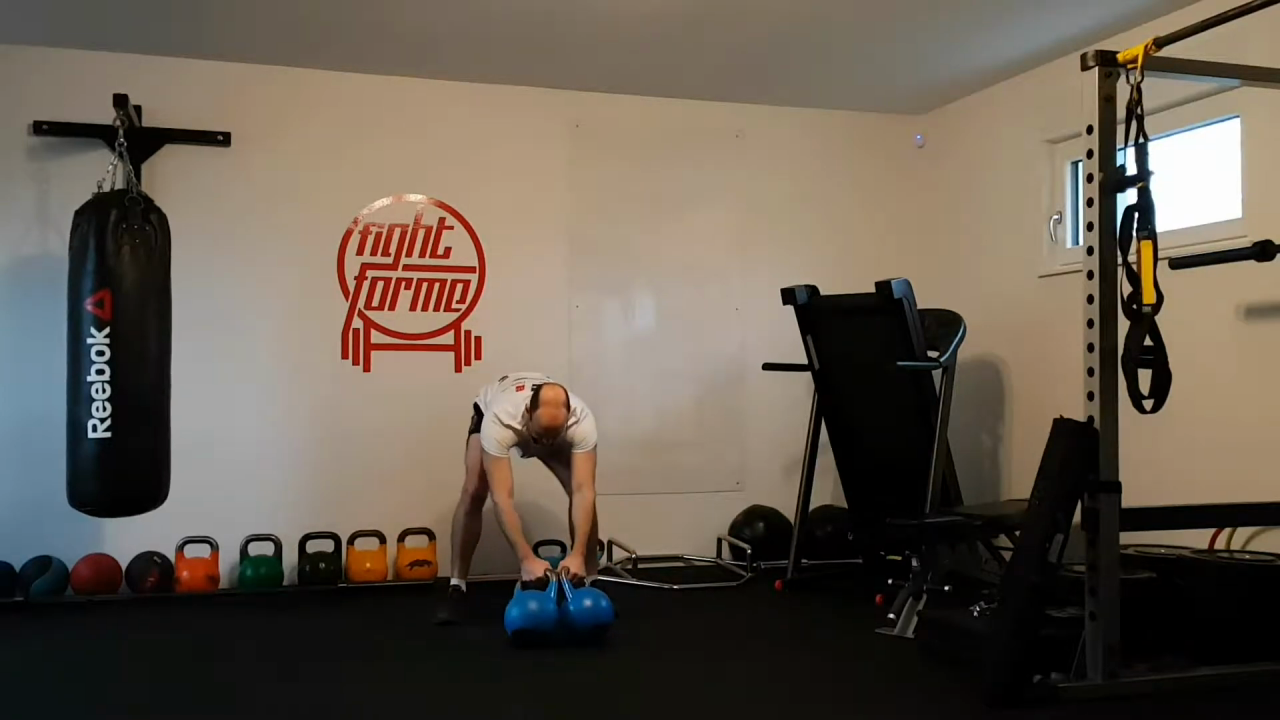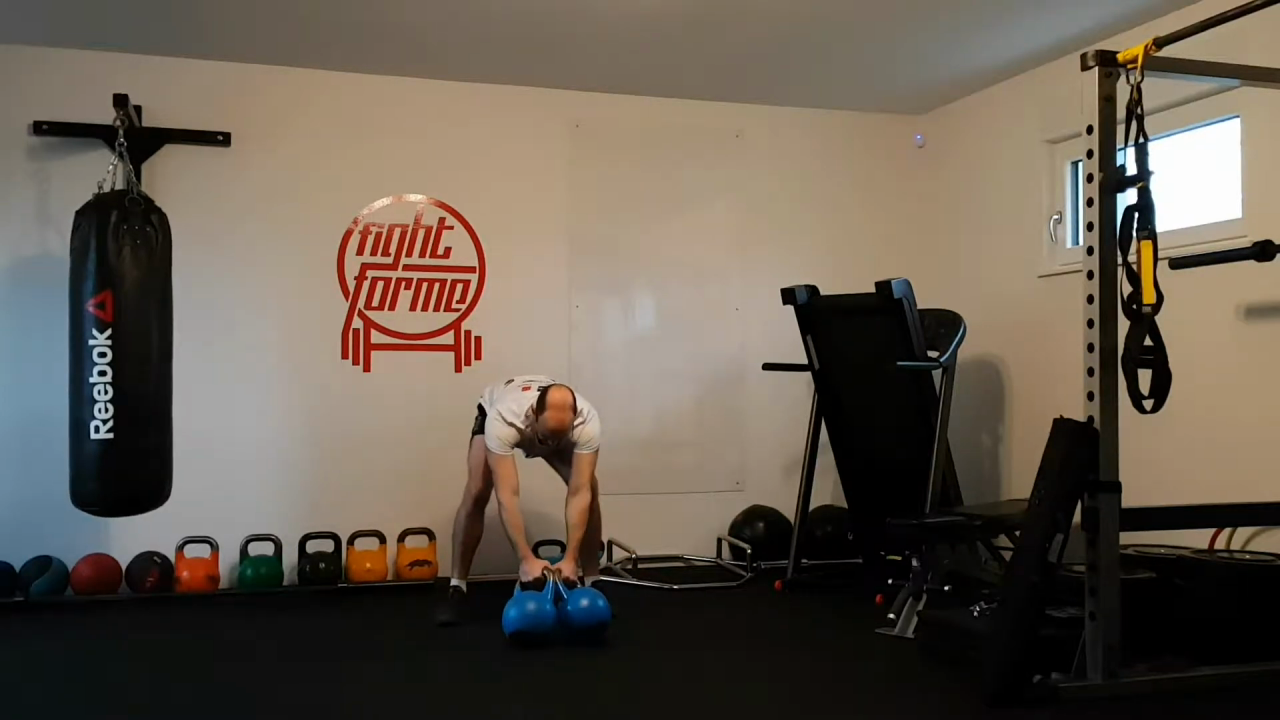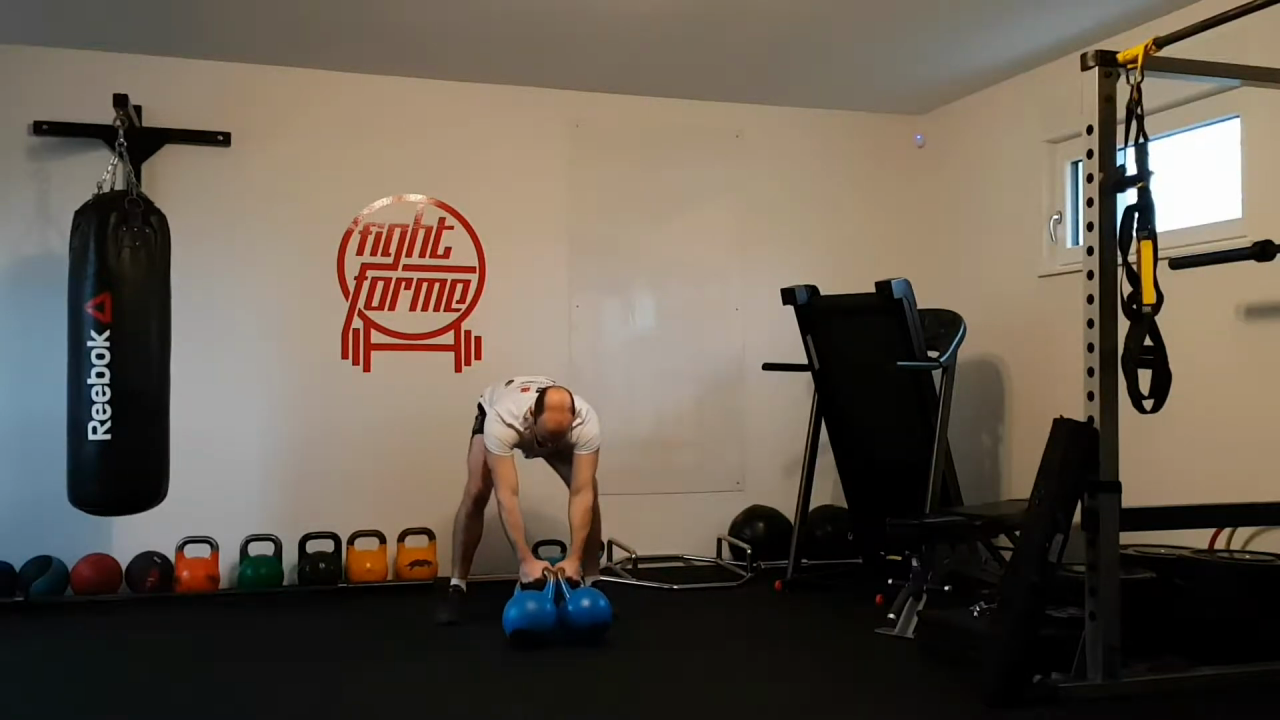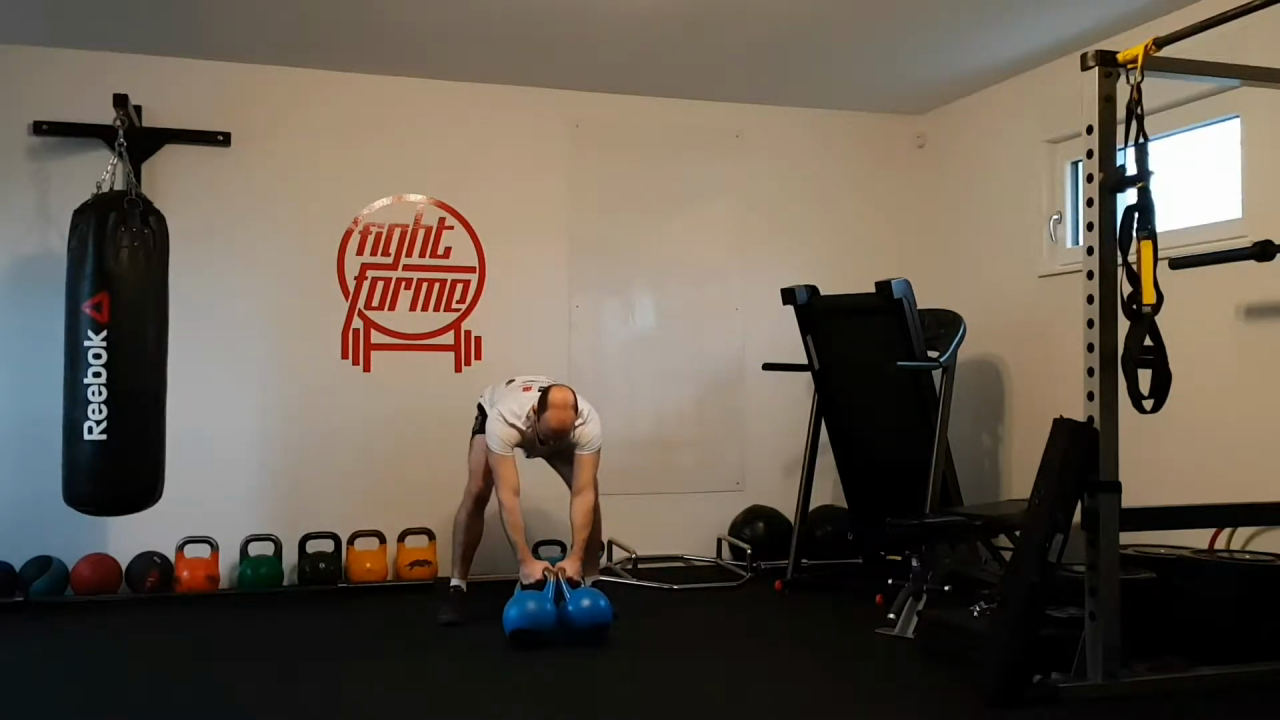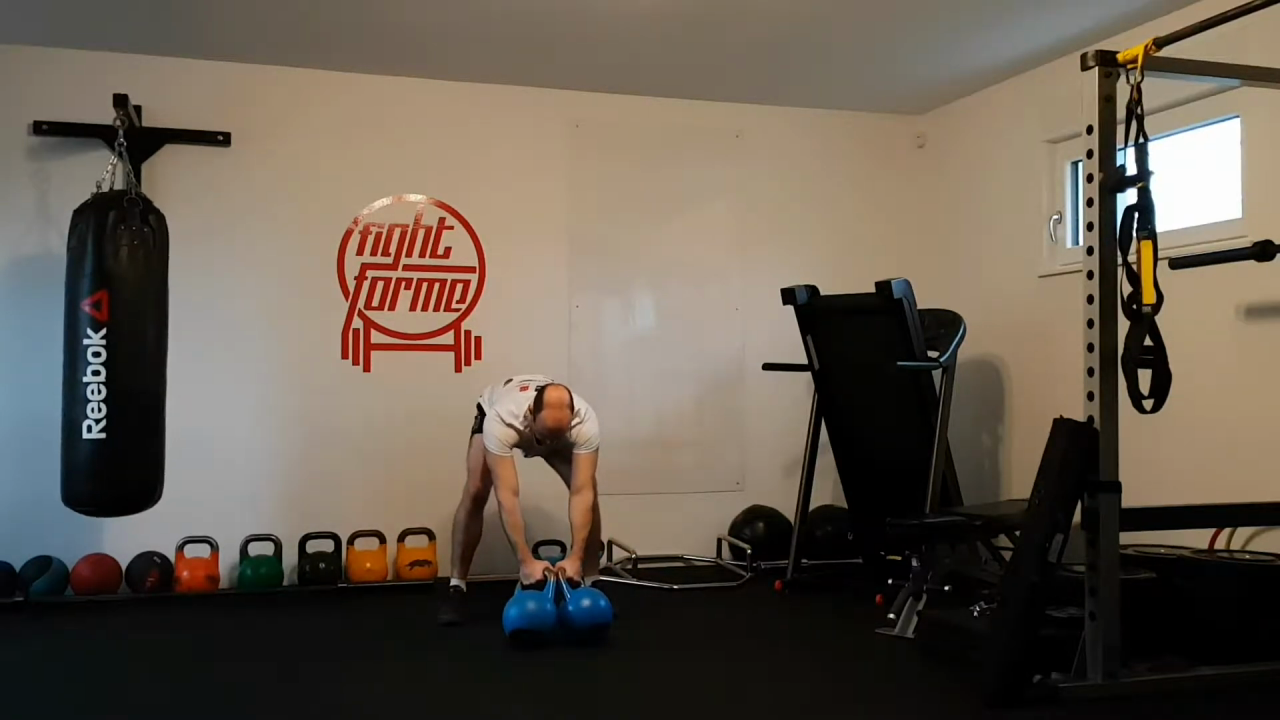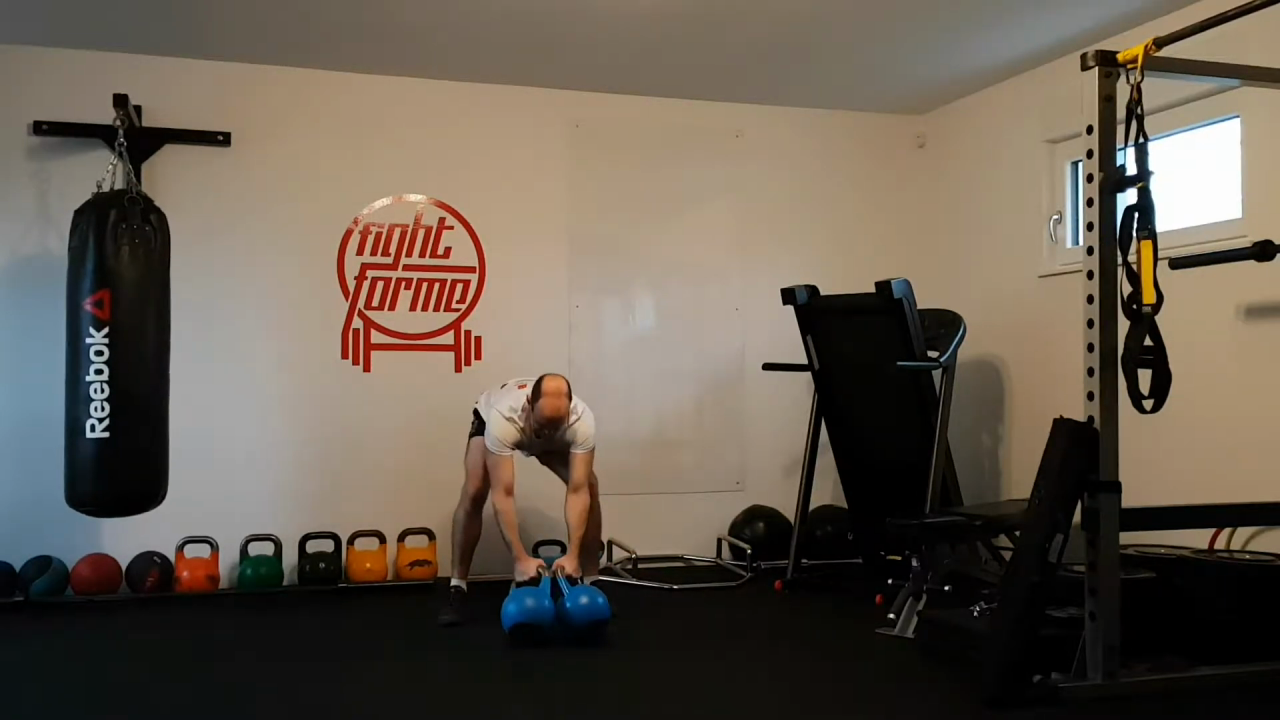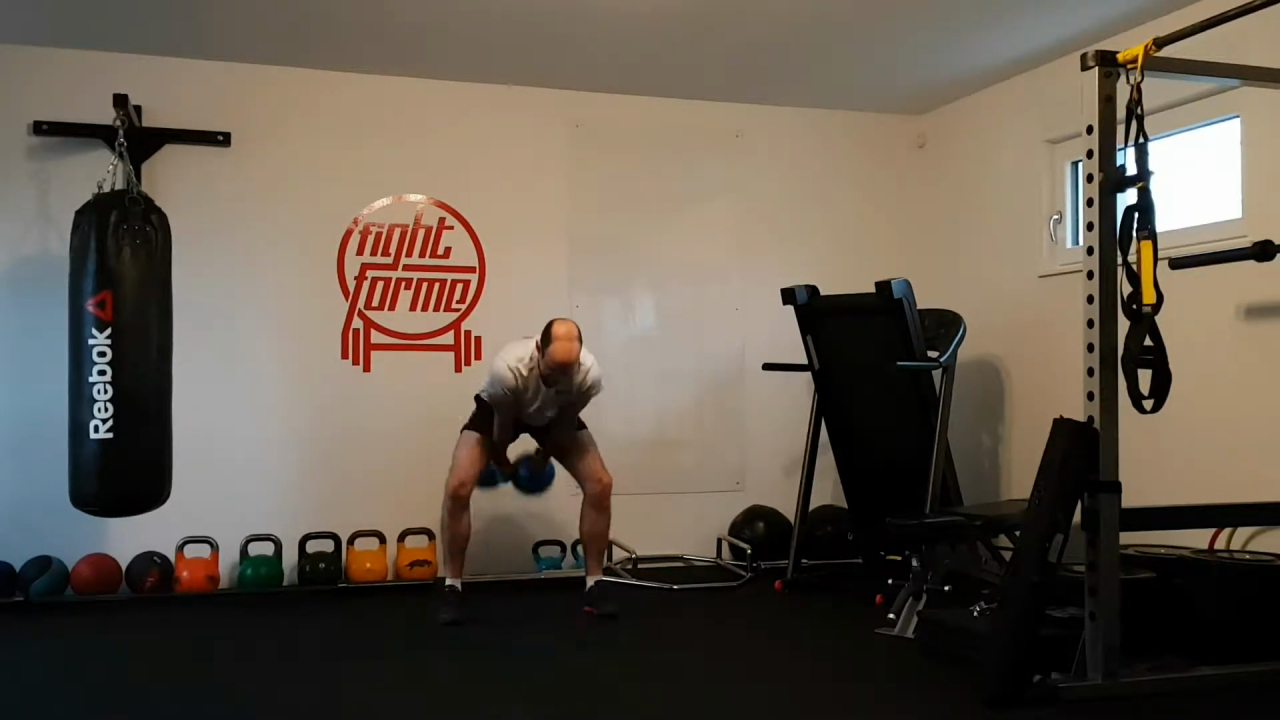
dt=0.4s
person 1, frame 1
left shoulder: (581, 421)
right shoulder: (498, 420)
left elbow: (583, 490)
right elbow: (501, 497)
left wrist: (577, 554)
right wrist: (527, 558)
left hip: (550, 422)
right hip: (490, 408)
left knee: (580, 490)
right knee: (473, 492)
right ankle: (457, 588)
person 1, frame 2
left shoulder: (587, 422)
right shoulder: (502, 419)
left elbow: (579, 493)
right elbow: (507, 495)
left wrist: (570, 559)
right wrist: (526, 558)
left hip: (553, 423)
left knee: (590, 490)
right knee: (476, 493)
left ankle: (593, 584)
right ankle: (457, 589)
person 1, frame 3
left shoulder: (586, 423)
right shoulder: (501, 421)
left elbow: (582, 493)
right elbow: (507, 495)
left wrist: (574, 558)
right wrist: (526, 559)
left hip: (554, 425)
left knee: (590, 490)
right knee: (476, 493)
left ankle: (593, 584)
right ankle: (456, 588)
person 1, frame 4
left shoulder: (587, 423)
right shoulder: (503, 420)
left elbow: (583, 493)
right elbow: (508, 495)
left wrist: (575, 557)
right wrist: (526, 560)
left hip: (555, 423)
left knee: (590, 490)
right knee: (476, 493)
left ankle: (592, 584)
right ankle: (457, 588)
person 1, frame 5
left shoulder: (585, 422)
right shoulder: (500, 420)
left elbow: (582, 492)
right elbow: (507, 495)
left wrist: (575, 557)
right wrist: (526, 560)
left hip: (556, 422)
right hip: (493, 408)
left knee: (589, 489)
right knee: (475, 493)
left ankle: (591, 584)
right ankle: (456, 588)
person 1, frame 6
left shoulder: (581, 420)
right shoulder: (502, 418)
left elbow: (578, 490)
right elbow: (502, 494)
left wrist: (572, 553)
right wrist: (520, 556)
right hip: (490, 419)
left knee: (590, 491)
right knee: (474, 493)
left ankle: (590, 584)
right ankle: (458, 589)
person 1, frame 7
left shoulder: (589, 373)
right shoulder: (508, 366)
left elbow: (565, 420)
right elbow: (502, 424)
right wrist: (502, 464)
left hip: (554, 415)
right hip: (498, 408)
left knee: (600, 485)
right knee: (458, 487)
left ankle: (595, 585)
right ankle: (452, 588)
